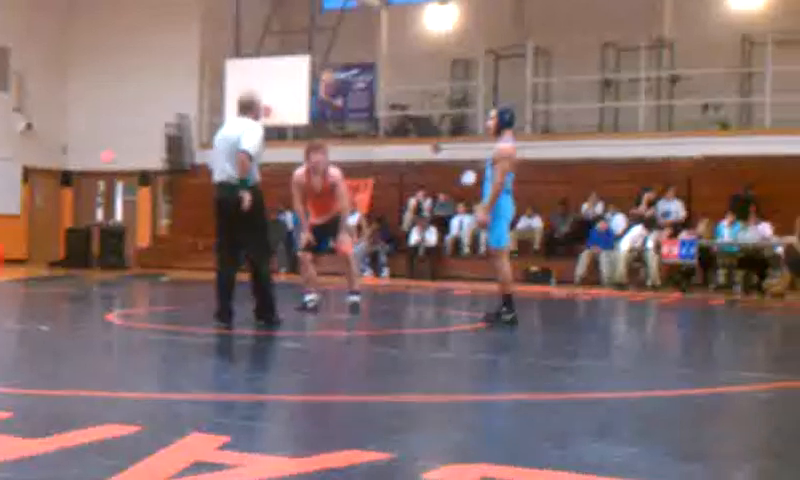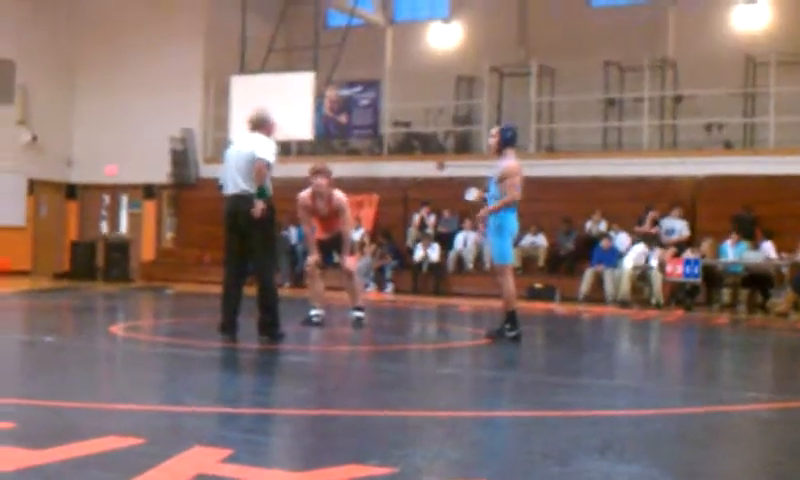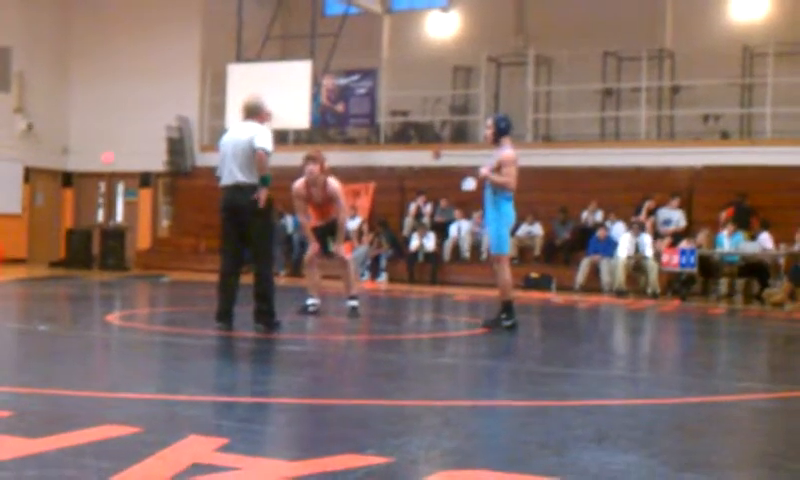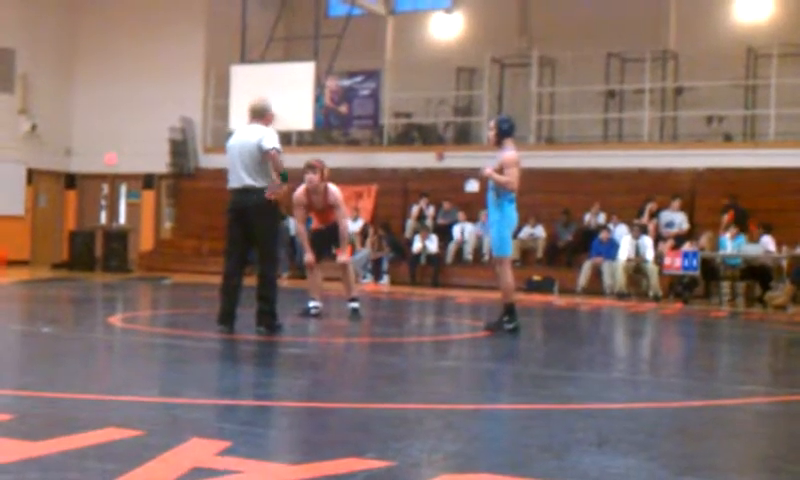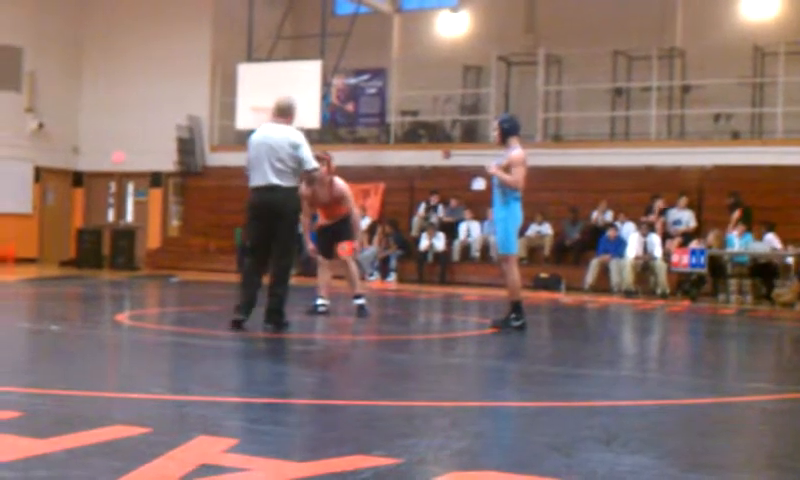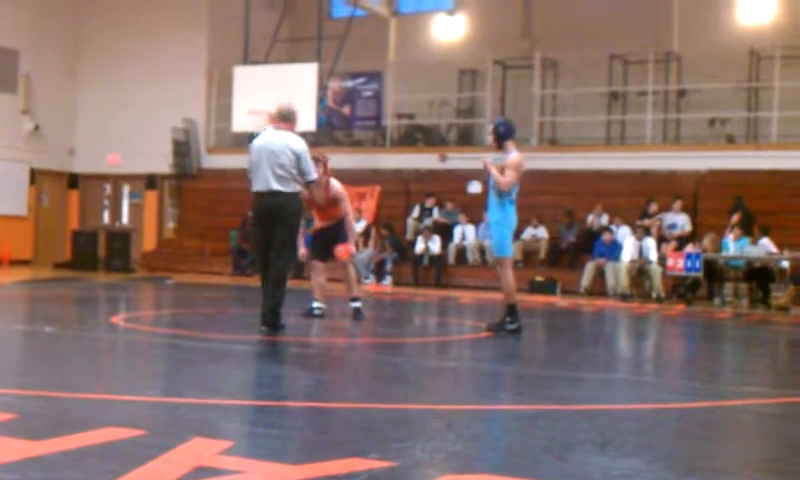
dt=0.5s
person 1, frame 1
left shoulder: (224, 129)
right shoulder: (253, 128)
left elbow: (214, 165)
right elbow: (244, 156)
left wrist: (224, 184)
right wrist: (245, 189)
left hip: (221, 192)
right hip: (243, 193)
left knee: (226, 256)
right knee: (258, 254)
left ankle: (224, 314)
right ankle: (265, 313)
person 1, frame 2
left shoulder: (234, 145)
right shoulder: (265, 143)
left elbow: (224, 181)
right elbow: (260, 164)
left wrist: (236, 198)
right wrist: (260, 197)
left hip: (232, 204)
right hip: (254, 206)
left knee: (233, 268)
right knee: (264, 268)
left ankle: (228, 327)
right ankle: (268, 328)
person 1, frame 3
left shoulder: (228, 135)
right shoulder: (260, 131)
left elbow: (222, 169)
right elbow: (261, 154)
right wrist: (265, 185)
left hip: (229, 195)
right hip: (252, 196)
left knee: (230, 258)
right knee: (262, 258)
left ankle: (224, 316)
right ankle: (264, 317)
person 1, frame 4
left shoulder: (234, 137)
right shoulder: (266, 133)
right elbow: (273, 153)
right wrist: (282, 180)
left hip: (236, 197)
right hip: (260, 199)
left knee: (233, 260)
right knee: (267, 260)
left ankle: (226, 318)
right ankle: (266, 319)
person 1, frame 5
left shoulder: (255, 135)
right shoulder: (295, 136)
left elbow: (249, 169)
right elbow: (312, 171)
right wrist: (298, 177)
left hip: (258, 196)
right hip: (285, 197)
left knee: (255, 254)
right knee: (282, 257)
left ankle: (243, 309)
right ankle: (274, 316)
person 1, frame 6
left shoulder: (257, 141)
right shoulder: (296, 143)
left elbow: (251, 173)
right elbow: (310, 179)
right wrist: (300, 186)
left hip: (262, 200)
right hip: (287, 202)
left knee: (264, 259)
right knee: (281, 260)
left ankle: (267, 315)
right ankle: (270, 318)
person 2, frame 1
left shoulder: (504, 147)
right shoulder: (503, 146)
left elbow: (499, 183)
left wrist: (486, 211)
right wrist: (483, 206)
left hip: (498, 207)
right hip: (495, 207)
left knee: (500, 256)
right knee: (499, 257)
left ankle: (509, 309)
right ankle: (505, 307)
person 2, frame 2
left shoulder: (510, 164)
right shoulder: (503, 164)
left elbow: (514, 197)
left wrist: (489, 210)
right wrist: (487, 197)
left hip: (502, 222)
right hip: (497, 222)
left knee: (504, 272)
right knee: (502, 273)
left ankle: (512, 325)
right ankle: (508, 323)
person 2, frame 3
left shoulder: (507, 154)
right shoulder: (500, 153)
left elbow: (510, 184)
left wrist: (488, 175)
right wrist: (488, 176)
left hip: (500, 212)
right hip: (495, 212)
left knee: (501, 262)
right knee: (498, 263)
left ankle: (508, 315)
right ankle: (505, 313)
person 2, frame 4
left shoulder: (509, 155)
right shoulder: (503, 155)
left elbow: (512, 184)
left wrist: (491, 174)
right wrist: (492, 175)
left hip: (503, 214)
right hip: (498, 214)
left knee: (503, 264)
right knee: (500, 265)
left ankle: (510, 317)
right ankle: (507, 315)
person 2, frame 5
left shoulder: (517, 154)
right shoulder: (509, 154)
left elbow: (518, 183)
left wrist: (496, 172)
right wrist: (497, 172)
left hip: (508, 212)
right hip: (503, 212)
left knee: (510, 262)
right knee: (506, 262)
left ankle: (518, 314)
right ankle: (514, 313)
person 2, frame 6
left shoulder: (513, 158)
right shoulder: (506, 157)
left elbow: (505, 186)
left wrist: (491, 168)
right wrist: (492, 169)
left hip: (503, 215)
right hip: (497, 215)
left knee: (504, 265)
right knee: (501, 266)
left ankle: (513, 318)
right ankle: (510, 316)
person 3, frame 1
left shoulder: (334, 174)
right shoulder: (299, 176)
left elbow: (344, 203)
right elbow: (298, 204)
left wrist: (343, 231)
right wrist: (305, 230)
left hip: (334, 218)
right hip: (315, 219)
left knee: (346, 253)
right knee: (304, 256)
left ankle: (354, 296)
right ankle: (311, 297)
person 3, frame 2
left shoulder: (339, 198)
right shoulder: (303, 198)
left elbow: (347, 228)
right elbow: (306, 226)
left wrist: (345, 254)
right wrist: (313, 252)
left hip: (340, 235)
right hip: (321, 235)
left knee: (350, 269)
right knee: (311, 269)
left ankle: (358, 312)
right ankle: (316, 312)
person 3, frame 3
left shoulder: (333, 185)
right shoulder: (298, 187)
left elbow: (342, 215)
right elbow: (302, 216)
left wrist: (339, 243)
right wrist: (312, 241)
left hip: (335, 222)
right hip: (317, 223)
left knee: (343, 258)
right knee: (310, 259)
left ankle: (353, 301)
right ankle: (313, 301)
person 3, frame 4
left shoulder: (333, 193)
right shoulder: (299, 195)
left elbow: (343, 223)
right elbow: (300, 225)
left wrist: (343, 251)
right wrist: (307, 252)
left hip: (336, 226)
right hip: (318, 227)
left knee: (344, 261)
right knee: (310, 262)
left ankle: (353, 304)
right ankle: (315, 304)
person 3, frame 5
left shoulder: (339, 186)
right shoulder: (306, 188)
left elbow: (354, 212)
right elbow: (305, 216)
left wrist: (357, 240)
right wrist: (308, 241)
left hip: (344, 221)
right hip: (325, 224)
left knee: (347, 258)
right knee: (322, 261)
left ankle: (360, 301)
right ankle: (322, 302)
person 3, frame 6
left shoulder: (335, 187)
left elbow: (349, 214)
left wrist: (351, 242)
right wrist: (301, 245)
left hip: (339, 225)
right hip: (321, 227)
left knee: (346, 260)
right knee: (316, 264)
left ankle: (356, 304)
right ankle: (318, 305)
